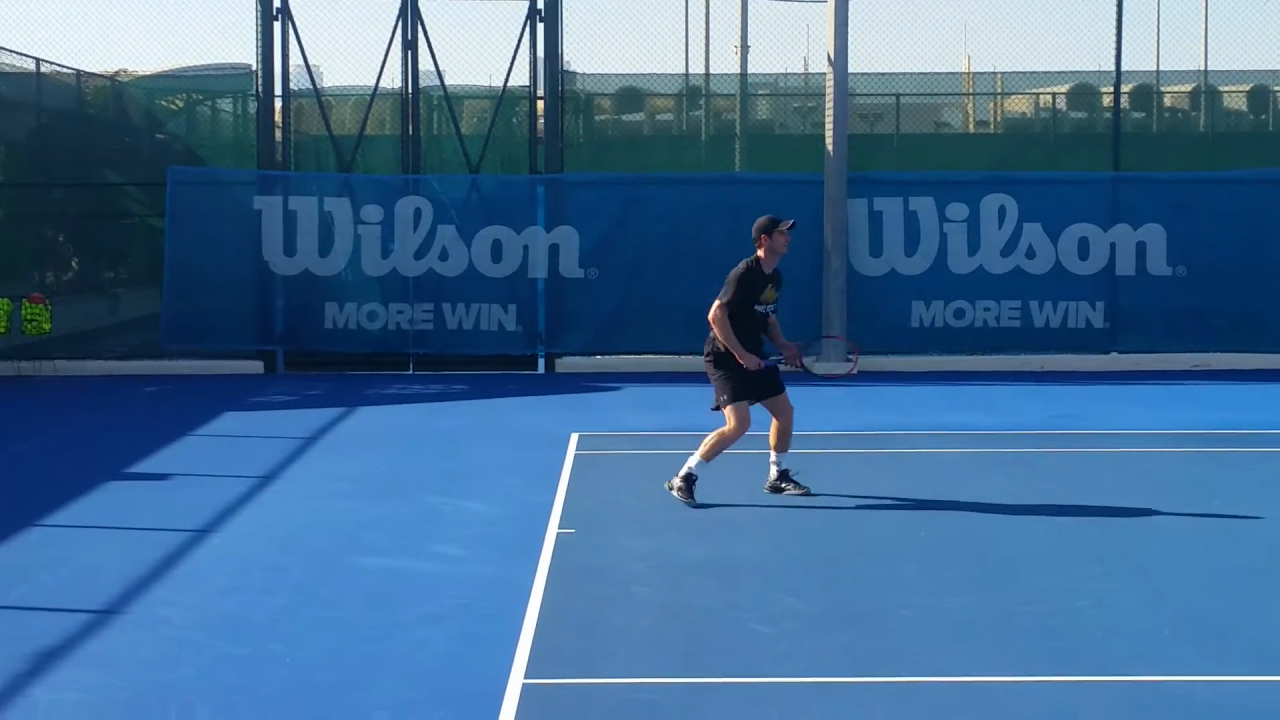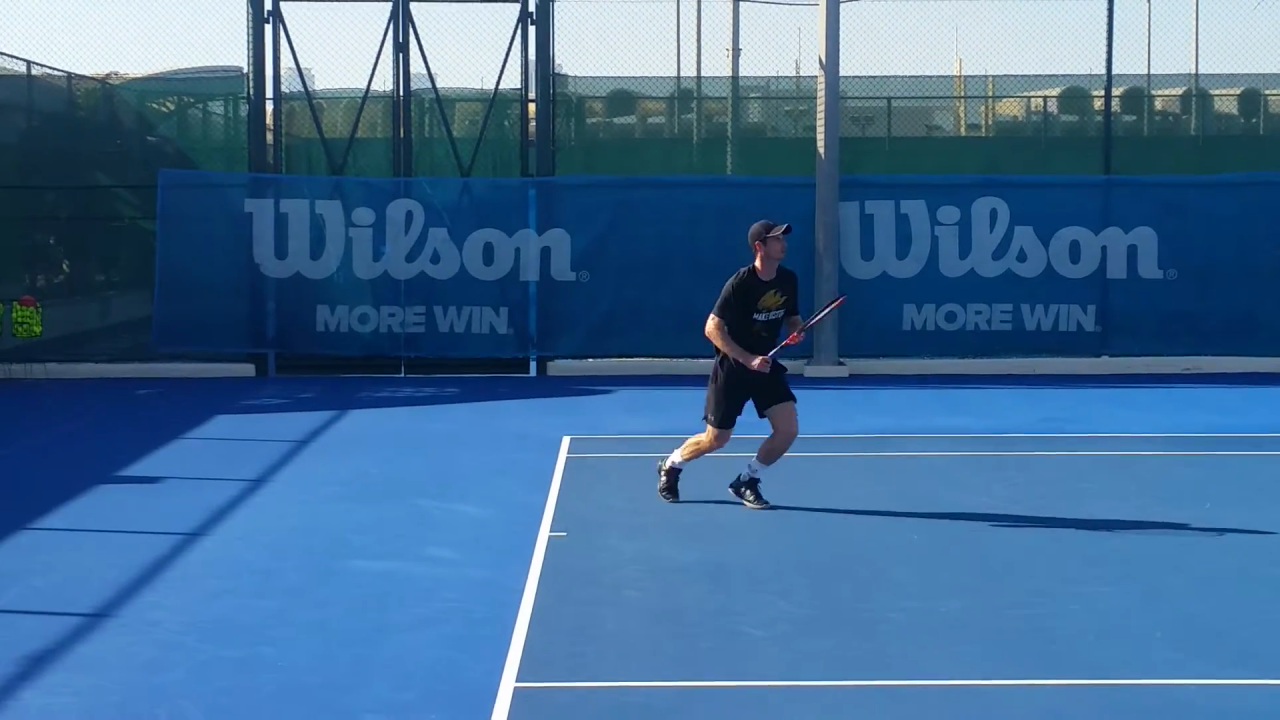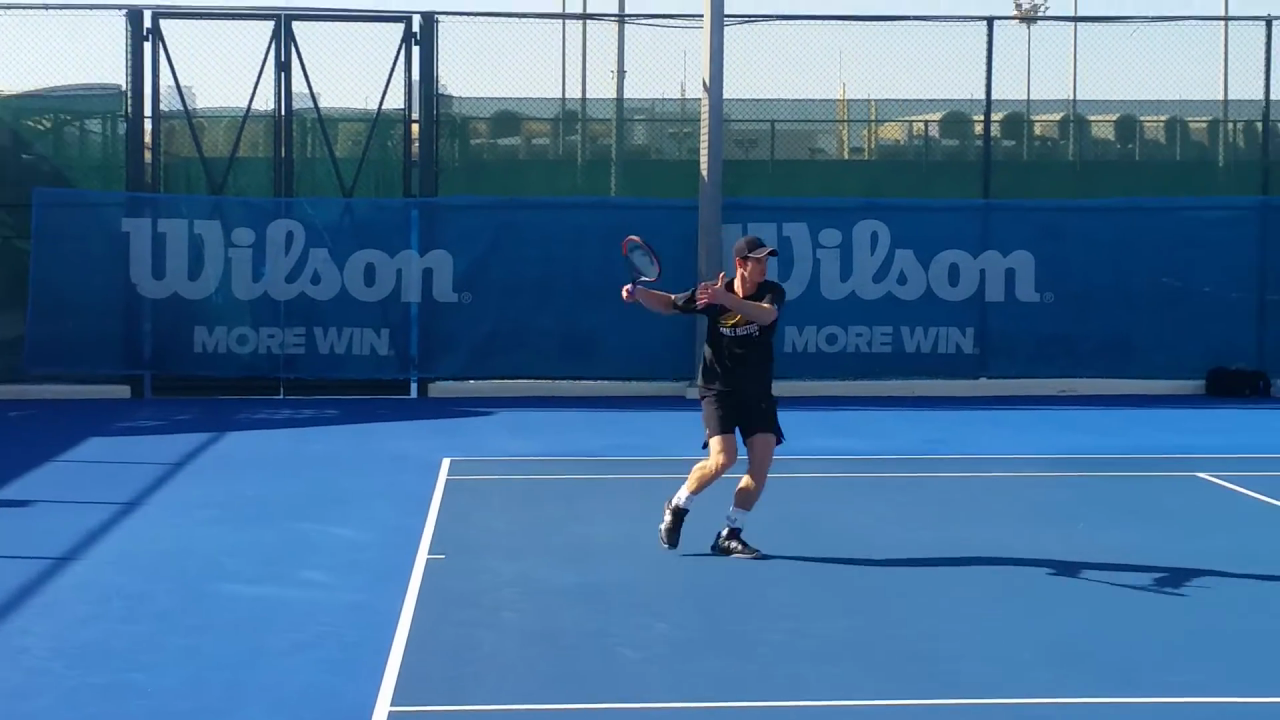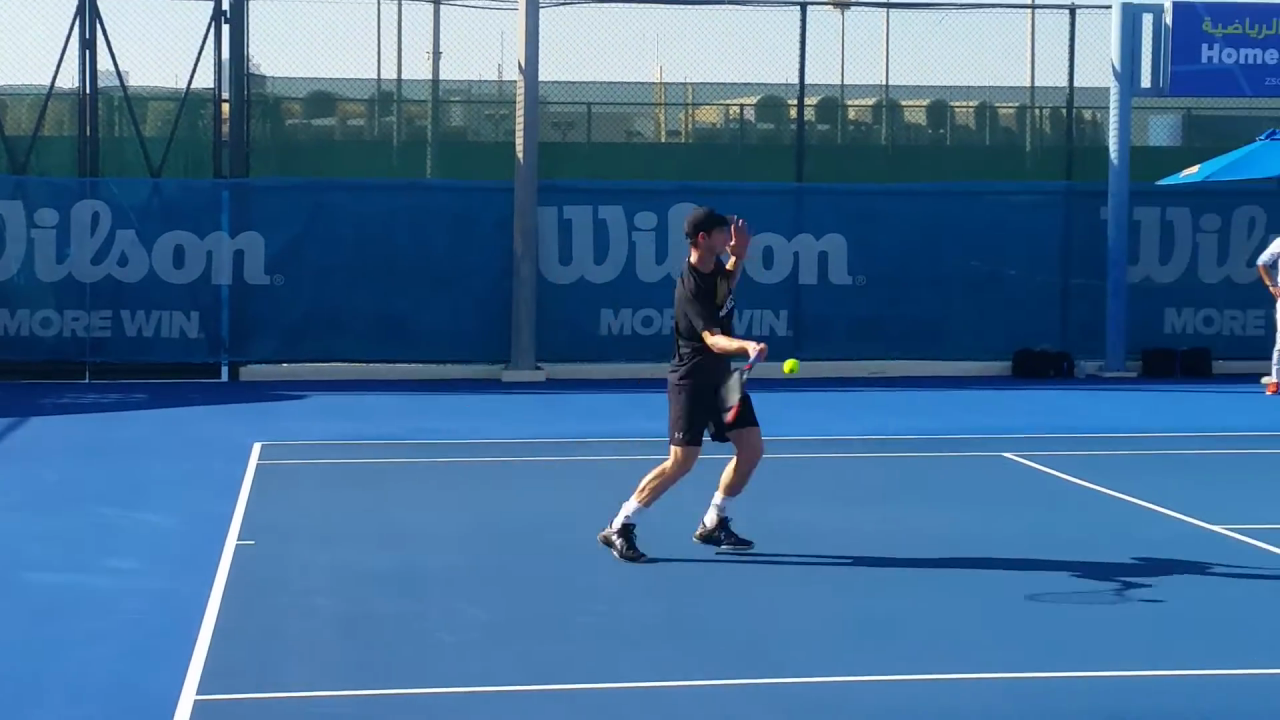
dt=0.5s
person 1, frame 1
left shoulder: (776, 276)
right shoulder: (745, 273)
right elbow: (716, 316)
left wrist: (783, 344)
right wrist: (742, 354)
left hip: (751, 355)
right hip: (725, 356)
left knee: (785, 412)
right knee: (739, 424)
left ankle: (778, 477)
right ankle: (684, 478)
person 1, frame 2
left shoulder: (788, 279)
right shoulder: (739, 283)
left elbow: (795, 318)
right elbow: (713, 328)
left wrist: (797, 333)
right wrist: (748, 358)
left hip: (766, 368)
right hip: (732, 369)
left knee: (789, 430)
right knee: (715, 440)
left ankle: (747, 480)
right ankle: (671, 467)
person 1, frame 3
left shoulder: (772, 291)
right shoulder: (708, 293)
left elbow: (766, 315)
right elbow: (665, 304)
left wrist: (727, 300)
right wrist: (638, 292)
left hip: (758, 393)
right hip: (719, 390)
left knee: (762, 462)
right knee: (722, 459)
left ankle: (730, 535)
right ankle: (678, 507)
person 1, frame 4
left shoulder: (715, 267)
right shoulder: (692, 288)
left elbow: (728, 282)
right elbow: (714, 339)
left wrist: (738, 254)
right wrist: (749, 347)
left hip: (718, 377)
right hip: (691, 381)
left knee: (751, 449)
right knee: (680, 463)
left ankle: (713, 523)
right ankle: (619, 529)
